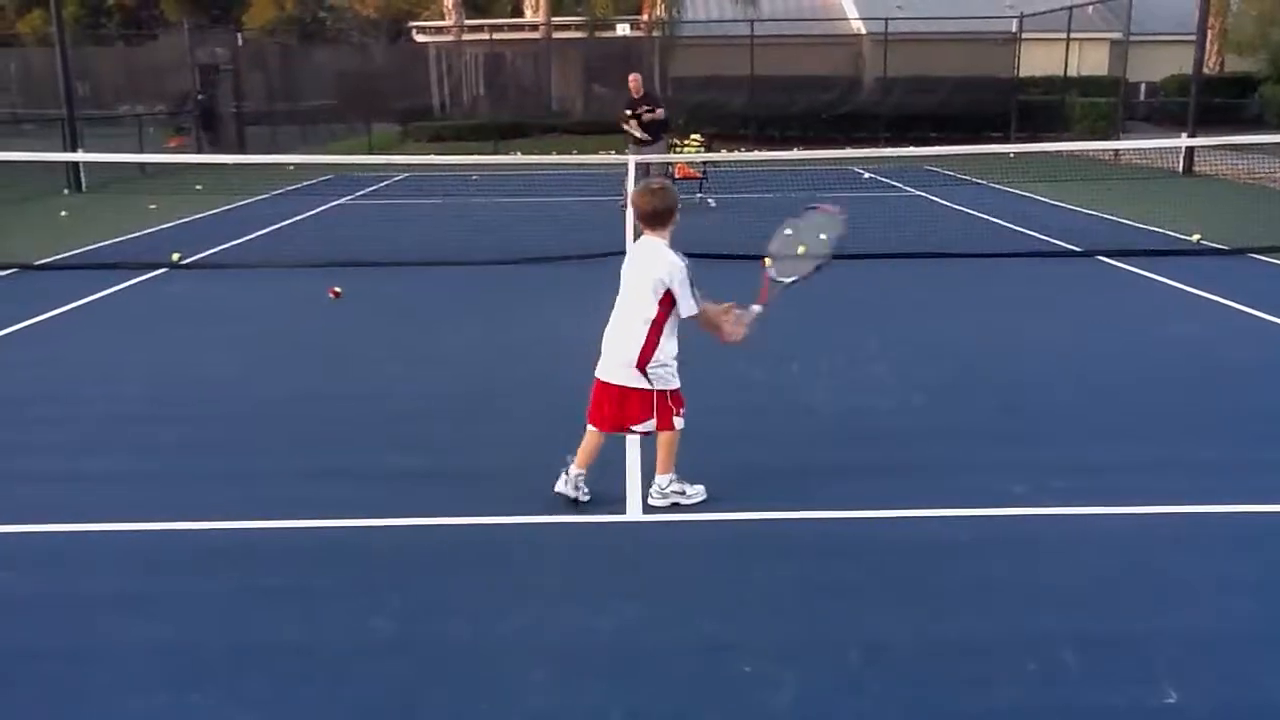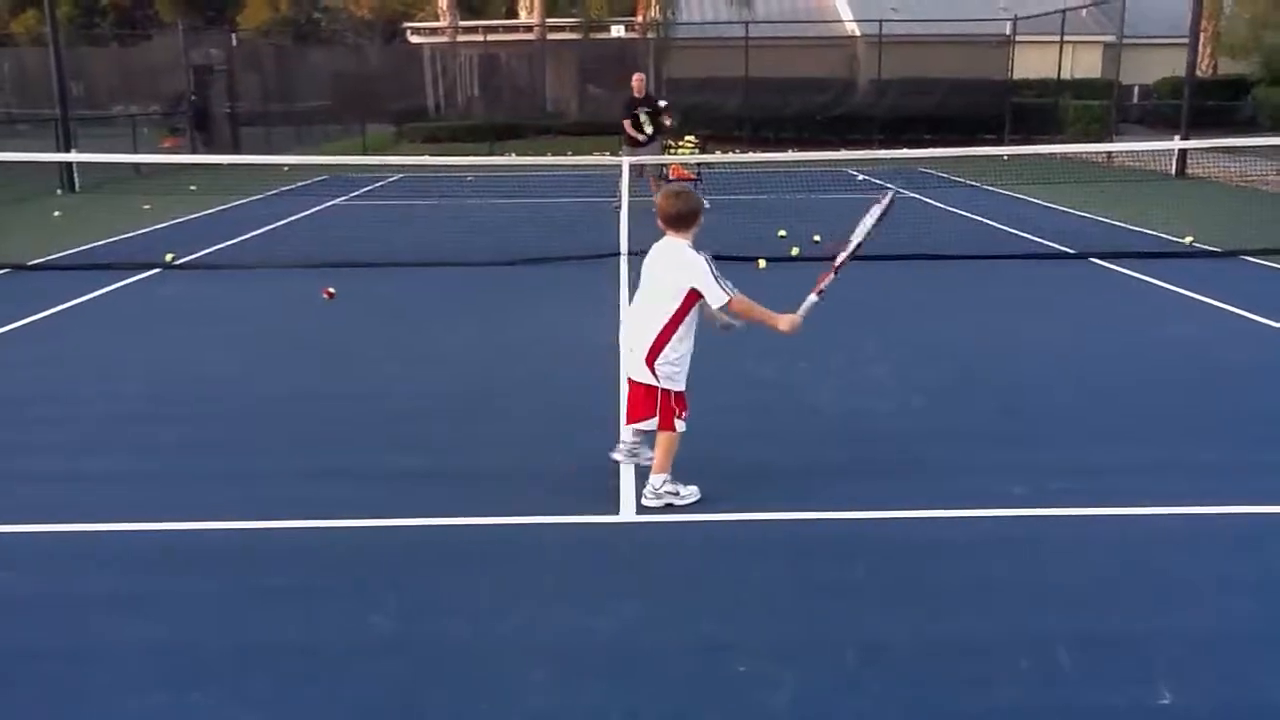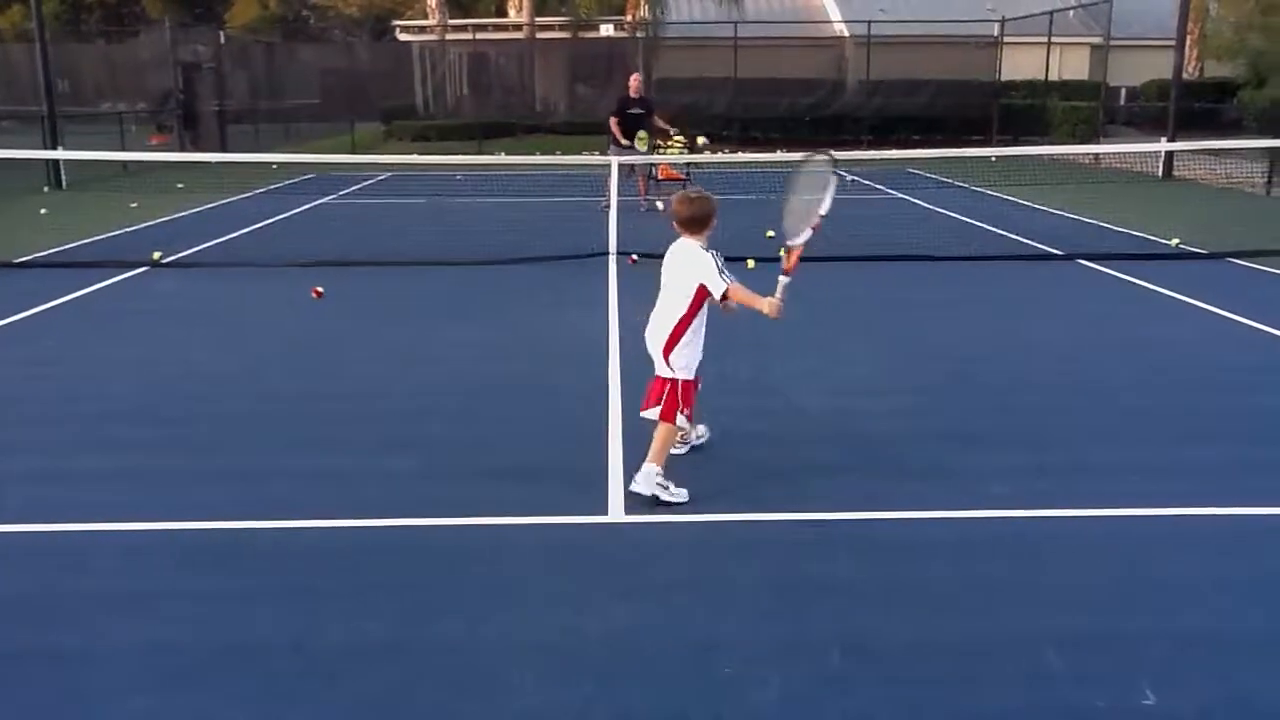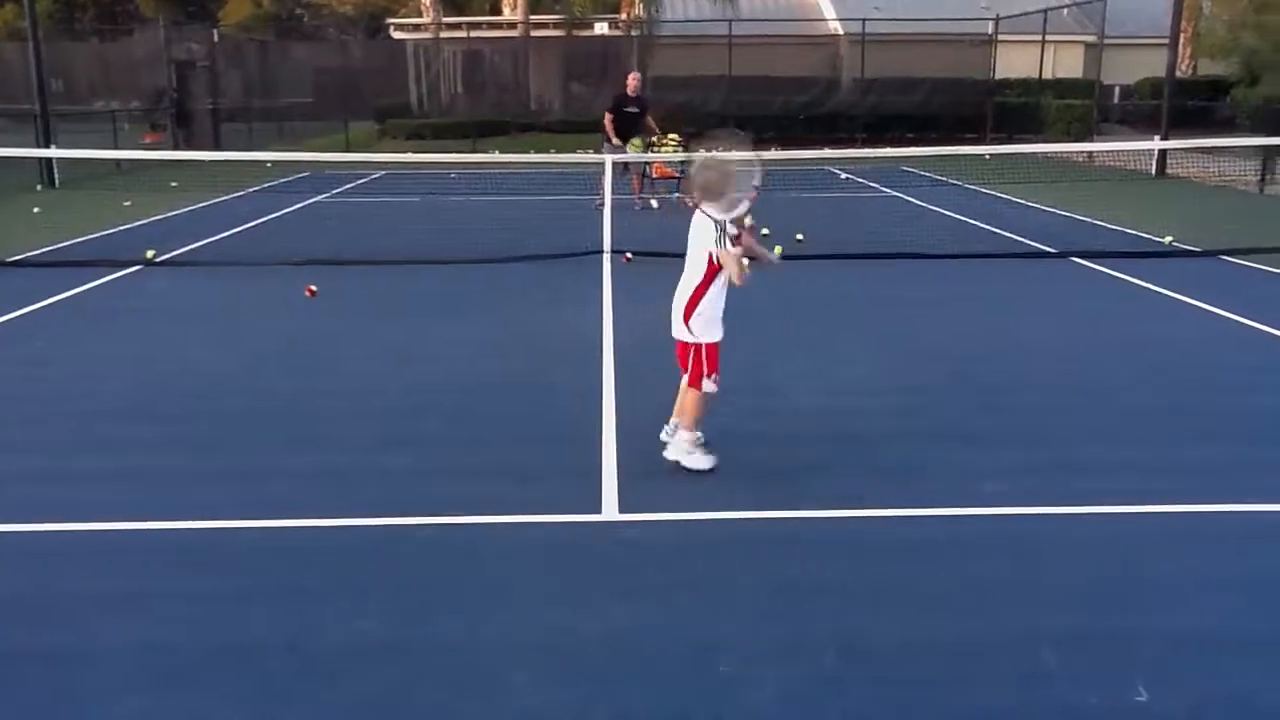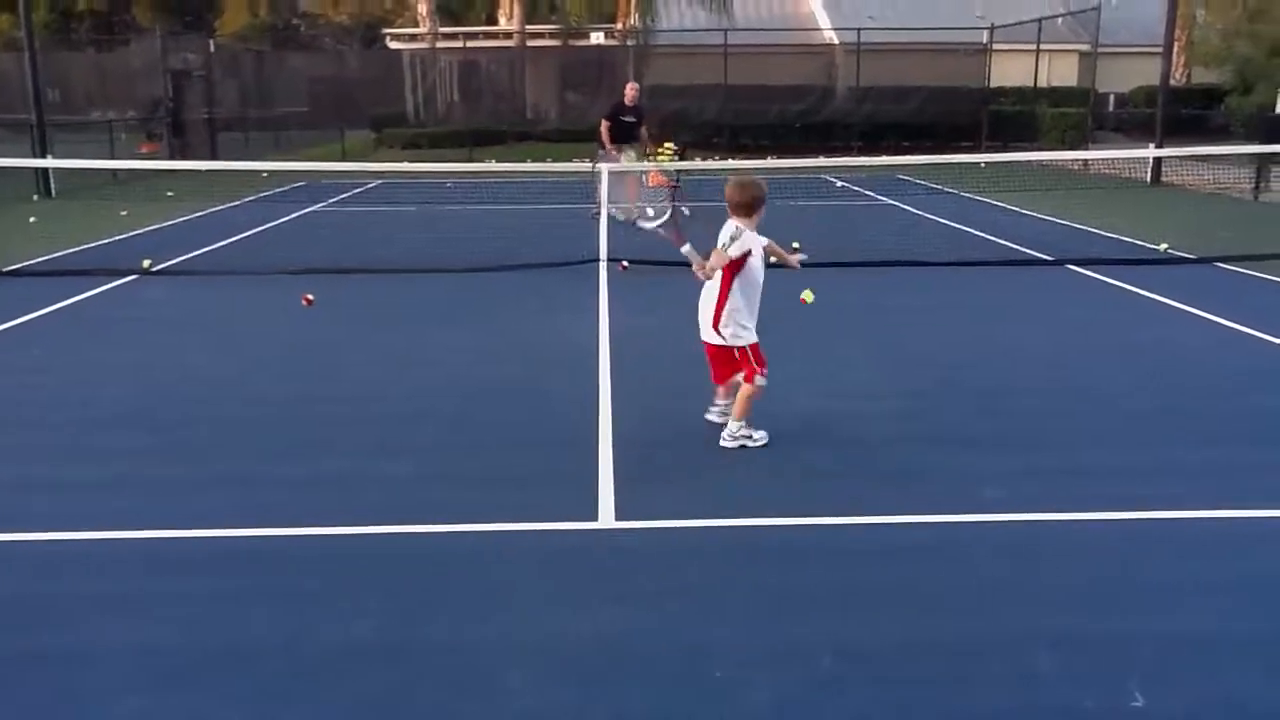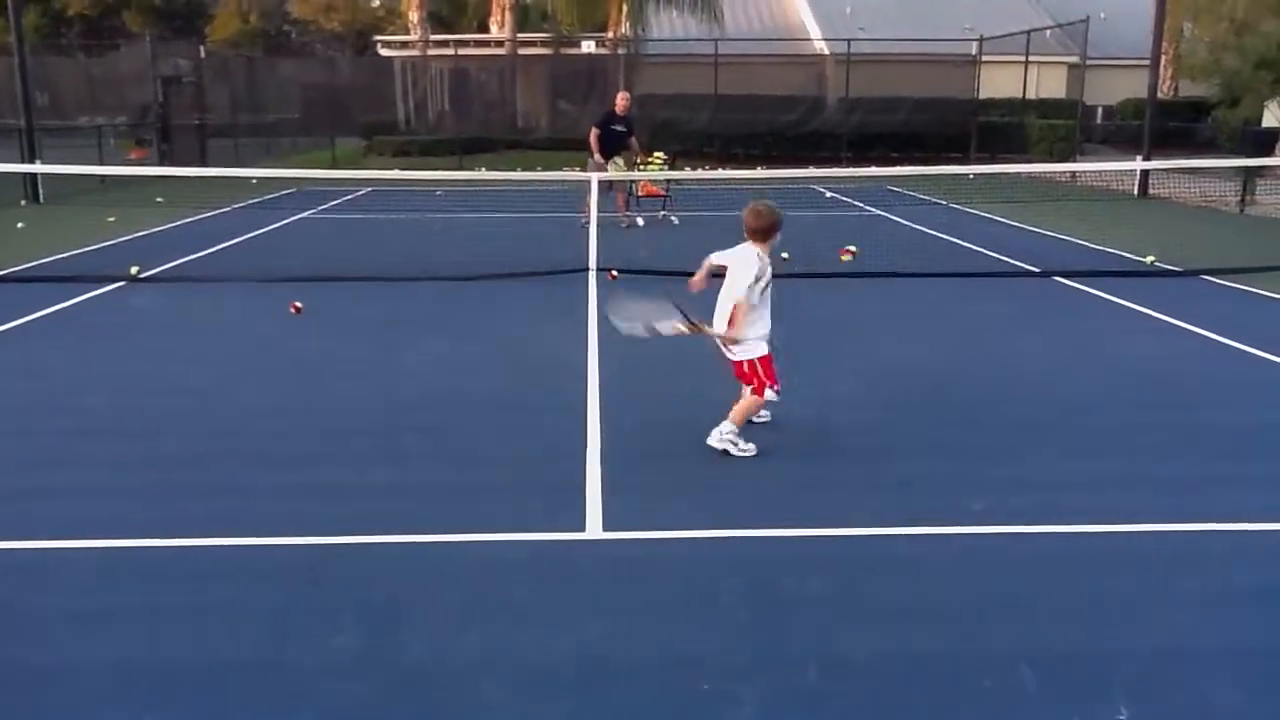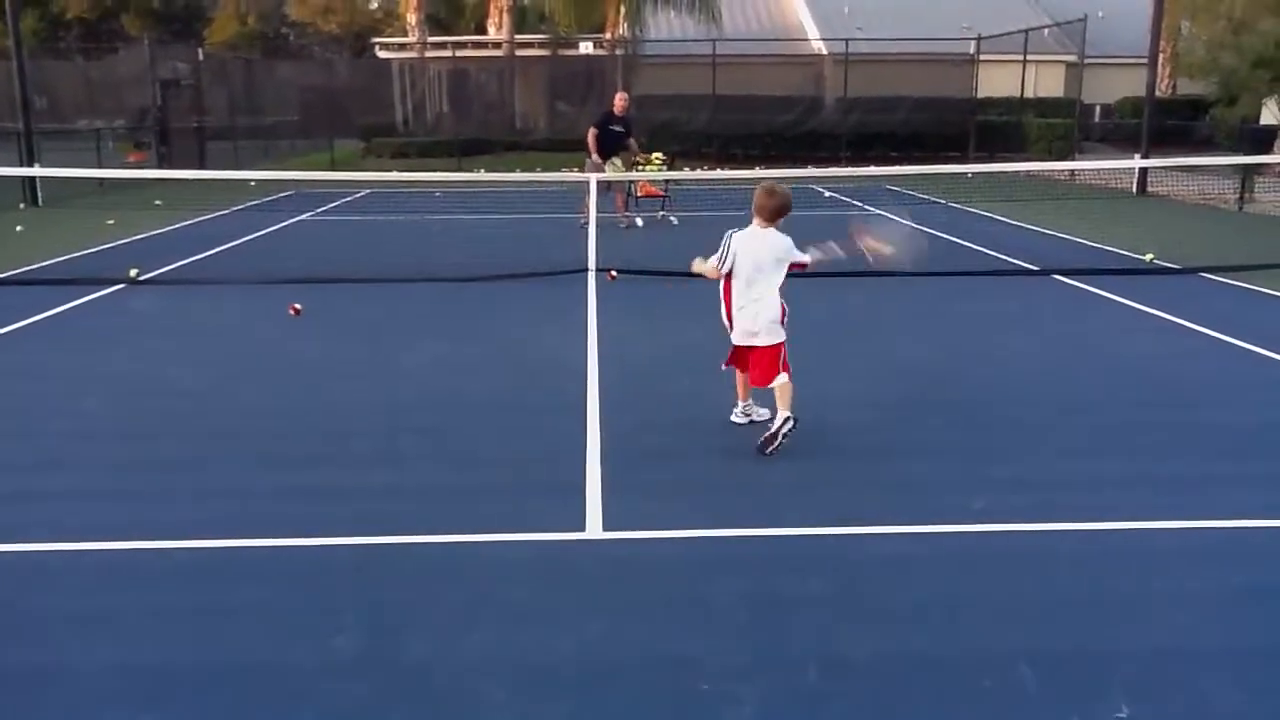
dt=0.2s
person 1, frame 1
left shoulder: (636, 251)
right shoulder: (672, 264)
right elbow: (691, 311)
left wrist: (715, 311)
right wrist: (724, 329)
left hip: (613, 347)
right hip: (646, 356)
left knee: (604, 418)
right knee: (670, 416)
left ankle: (574, 477)
right ankle: (665, 485)
person 1, frame 2
left shoulder: (657, 251)
right shoulder: (695, 262)
right elbow: (732, 299)
left wrist: (718, 317)
right wrist: (777, 321)
left hip: (636, 341)
right hip: (659, 351)
left knee: (655, 407)
right knee: (672, 416)
left ankle: (630, 441)
right ankle: (658, 485)
person 1, frame 3
left shoulder: (676, 250)
right shoulder: (704, 258)
right elbow: (729, 287)
left wrist: (726, 300)
right wrist: (762, 303)
left hip: (661, 335)
right hip: (676, 345)
left knee: (683, 399)
right knee: (674, 408)
left ankle: (680, 437)
right ankle: (651, 475)
person 1, frame 4
left shoulder: (703, 217)
right shoulder: (712, 222)
left elbow: (737, 238)
right elbow: (724, 251)
left wrist: (761, 252)
right wrist: (733, 266)
left hip: (693, 312)
right hip: (699, 315)
left knee: (696, 373)
right knee: (701, 377)
left ankle: (677, 427)
right ankle: (683, 441)
person 1, frame 5
left shoulder: (748, 234)
right shoulder: (739, 234)
left elbow: (765, 245)
right elbow: (720, 254)
left wrist: (787, 257)
right wrist: (709, 267)
left hip: (718, 319)
right hip: (728, 322)
left knee: (733, 368)
right knee: (755, 374)
left ankle: (721, 405)
right ankle: (735, 430)
person 1, frame 6
left shoulder: (741, 250)
right shoulder: (759, 265)
left elbow: (712, 260)
right elbow: (744, 300)
left wrist: (700, 277)
right wrist: (734, 329)
left hip: (728, 330)
right hip: (745, 338)
left knee: (749, 376)
right knee: (765, 390)
left ankle: (746, 411)
right ankle: (725, 433)
person 1, frame 7
left shoulder: (734, 238)
right shoulder: (785, 244)
left elbow: (714, 271)
right elbow: (804, 262)
left wrist: (699, 267)
right wrist: (811, 257)
left hip: (736, 320)
right hip: (768, 322)
left knee: (742, 362)
right knee: (779, 373)
left ankle: (744, 407)
right ankle: (783, 416)
